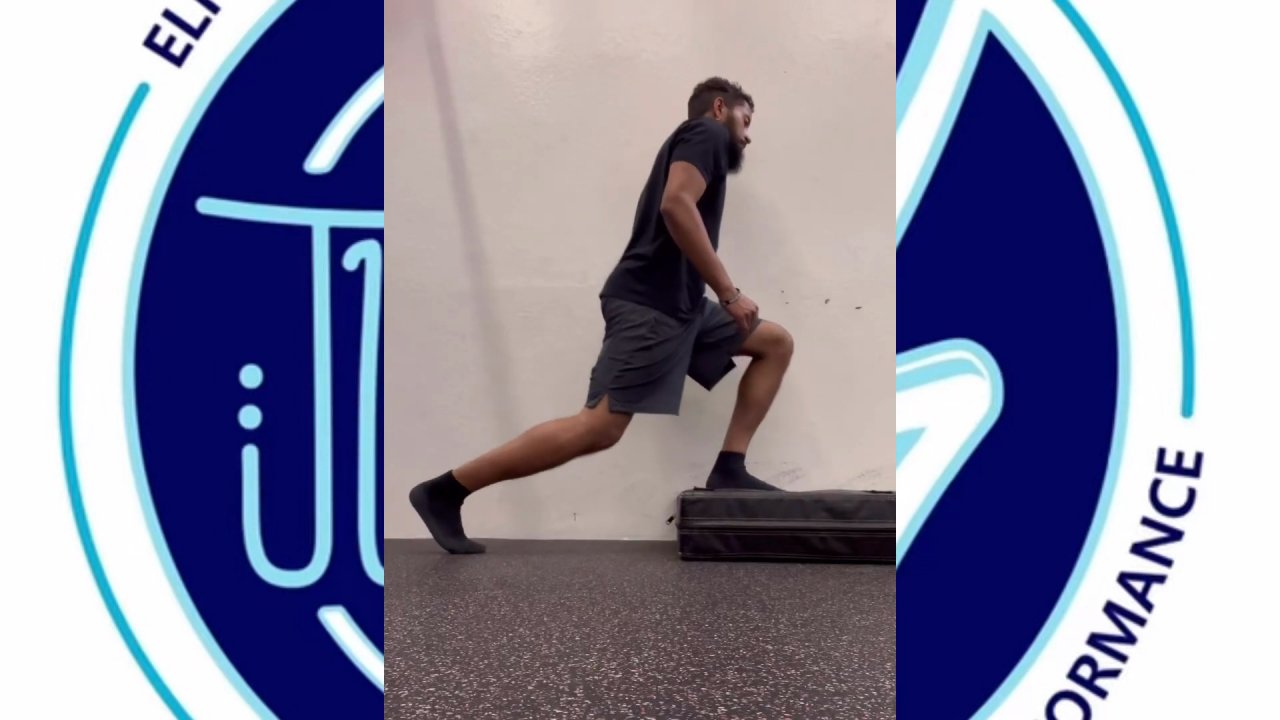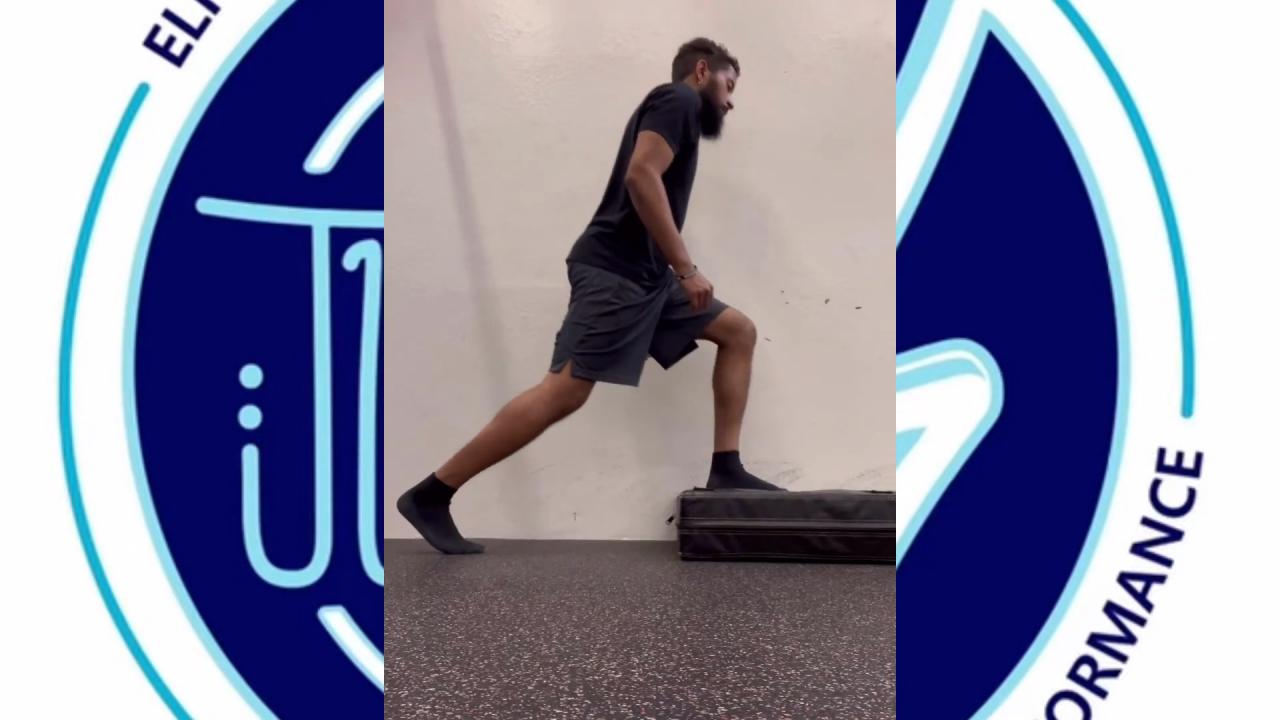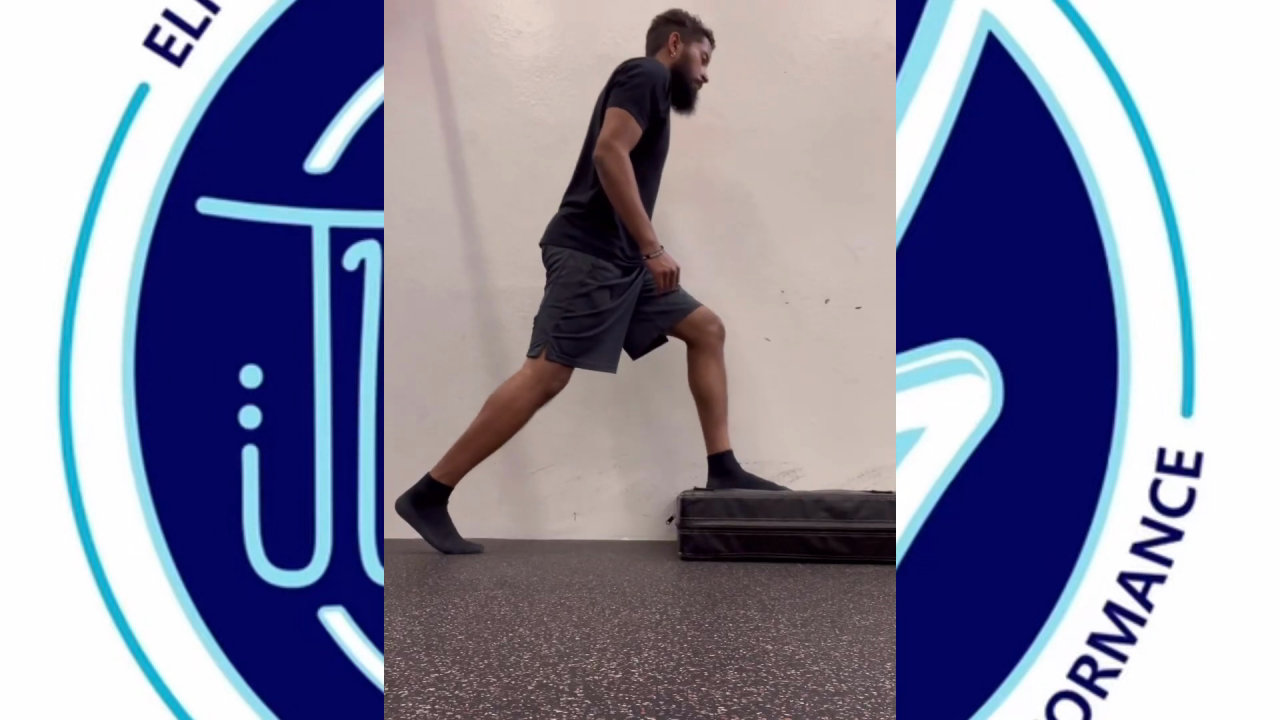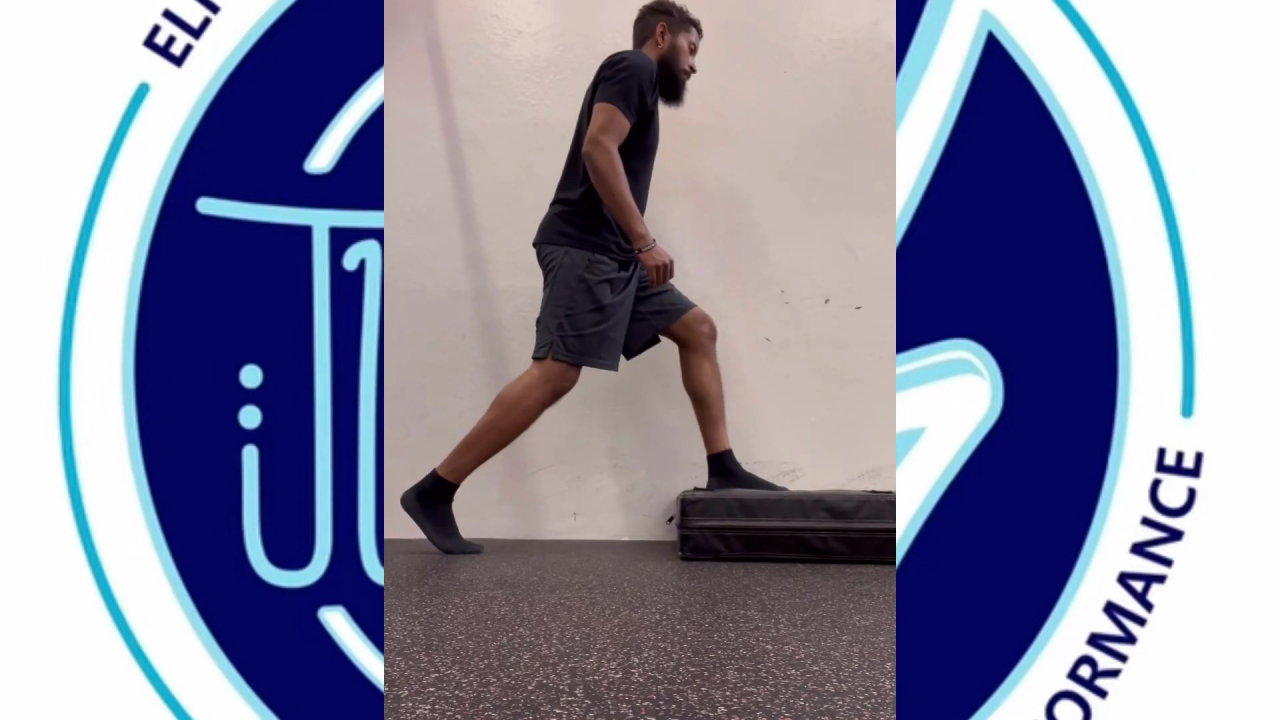
dt=0.3s
person 1, frame 1
left shoulder: (694, 144)
right shoulder: (707, 132)
right elbow: (677, 206)
right wrist: (729, 291)
left hip: (681, 303)
right hip: (650, 302)
left knee: (777, 342)
right knee: (598, 428)
left ankle: (729, 469)
right ankle: (444, 491)
person 1, frame 2
left shoulder: (677, 112)
right shoulder: (678, 99)
right elbow: (641, 176)
right wrist: (686, 268)
left hip: (648, 273)
right hip: (616, 270)
left knee: (738, 332)
right knee: (566, 390)
left ankle: (726, 470)
right ankle: (429, 495)
person 1, frame 3
left shoulder: (651, 88)
right shoulder: (646, 73)
right elbow: (608, 153)
right wrist: (653, 247)
left hip: (620, 257)
right hip: (590, 249)
left knee: (707, 330)
right knee: (547, 374)
left ankle: (723, 469)
right ankle: (428, 495)
person 1, frame 4
left shoulder: (639, 80)
right shoulder: (633, 66)
right elbow: (598, 147)
right wrist: (645, 240)
left hip: (614, 253)
right hip: (585, 245)
left knee: (699, 330)
right knee: (554, 372)
left ankle: (723, 470)
right ankle: (433, 493)
